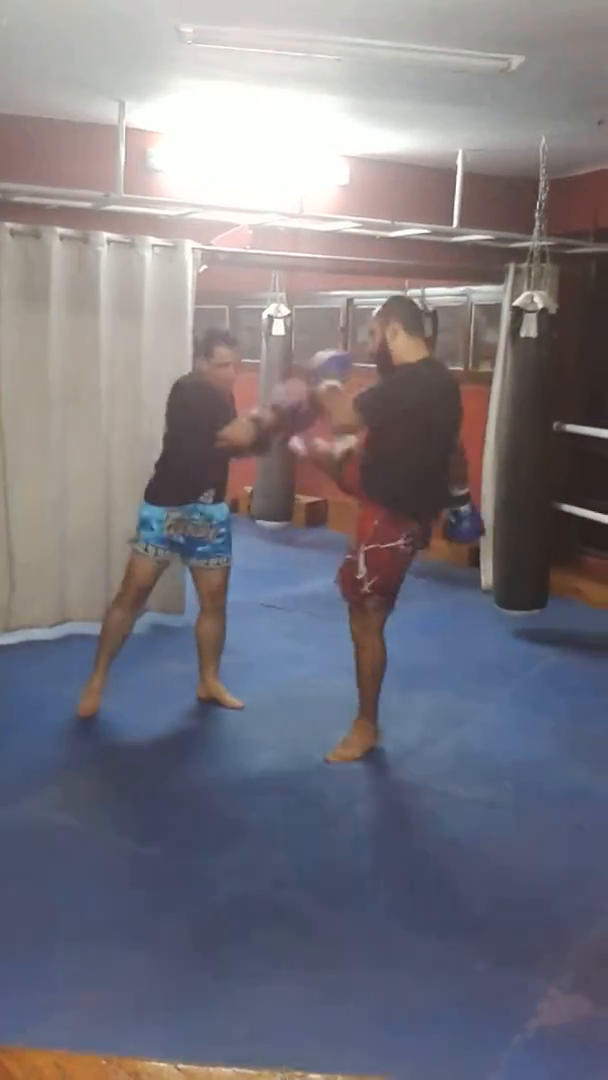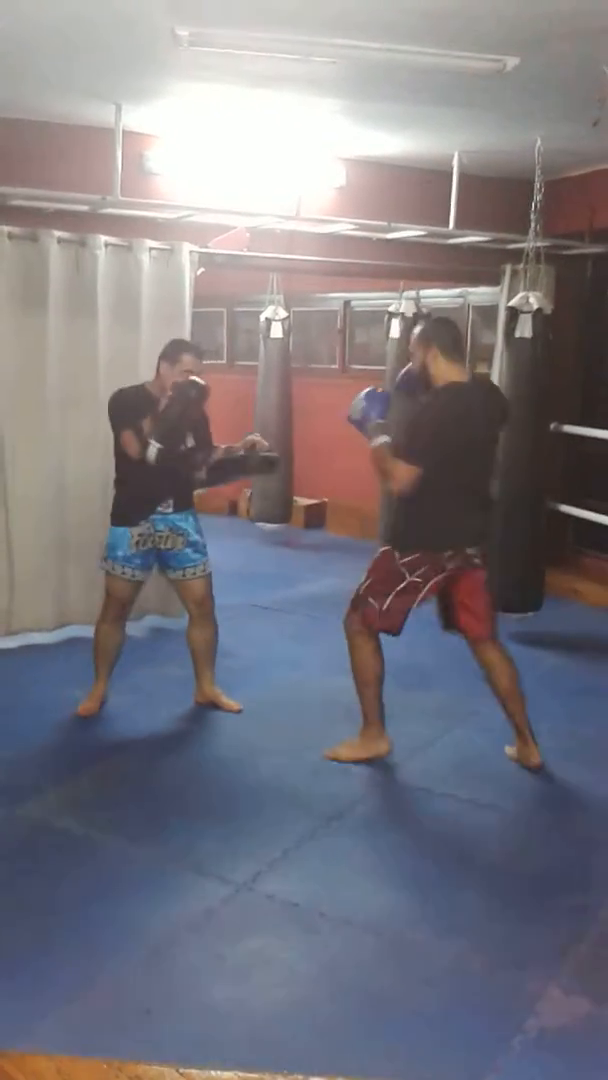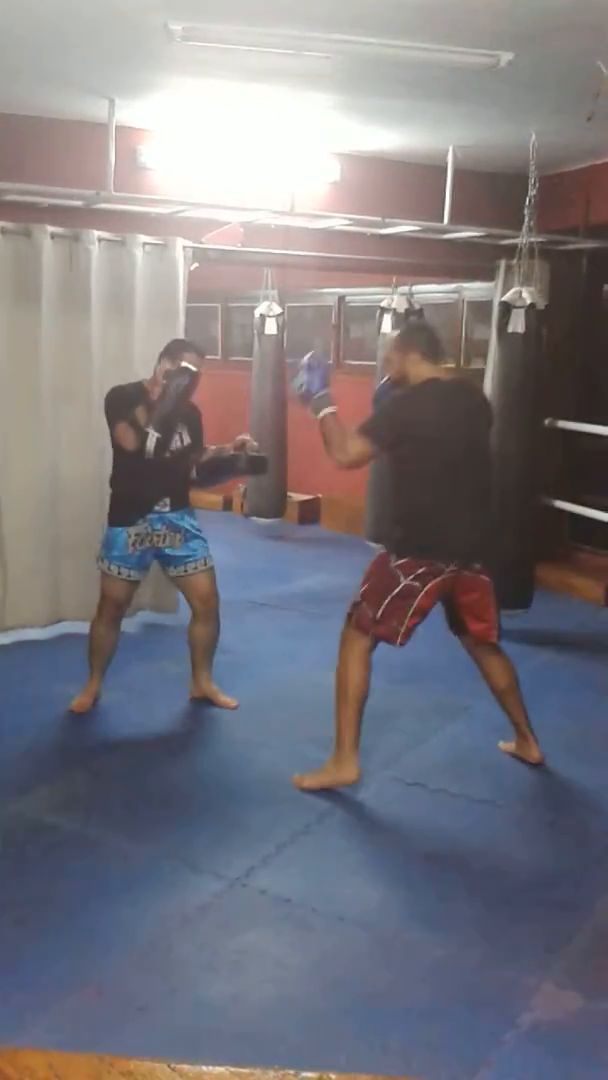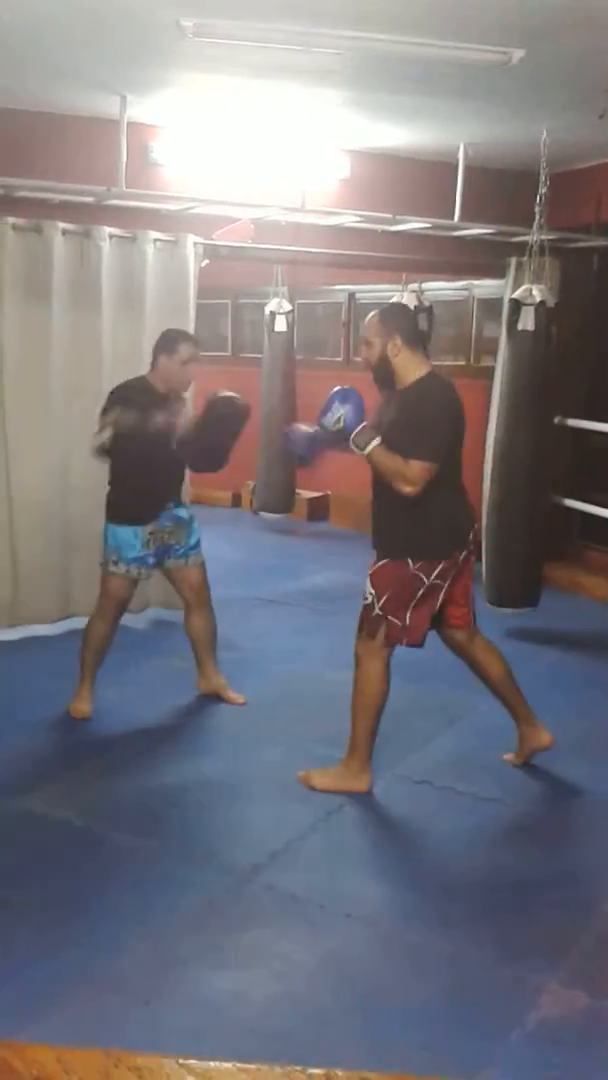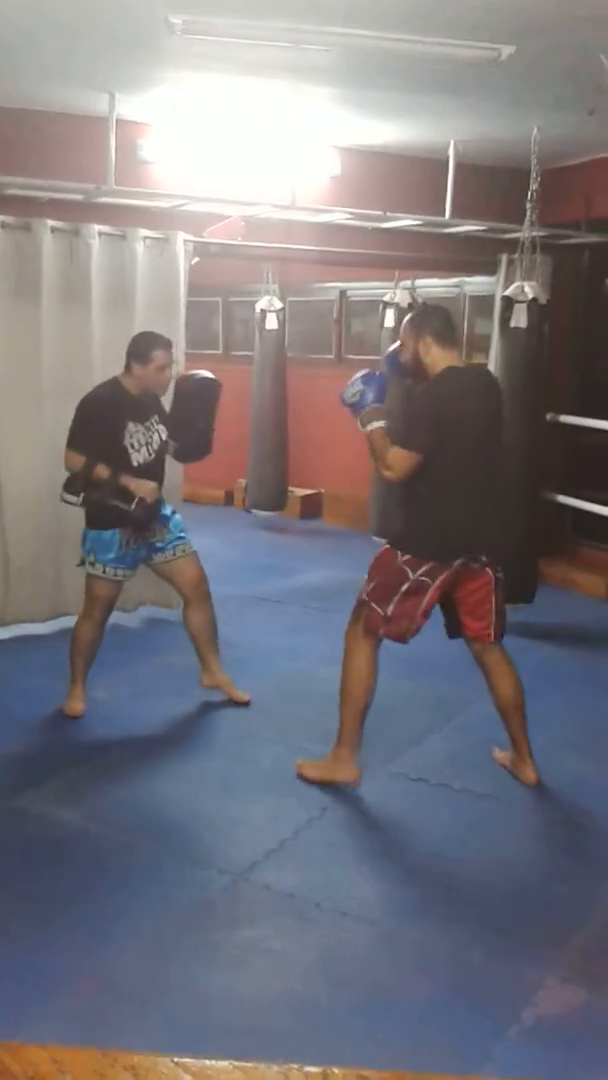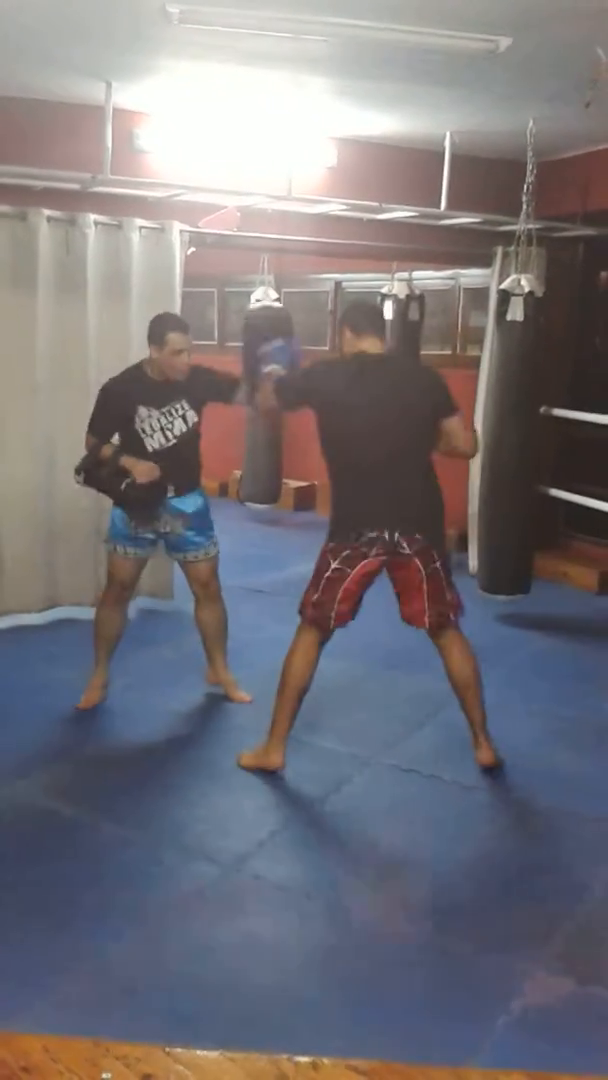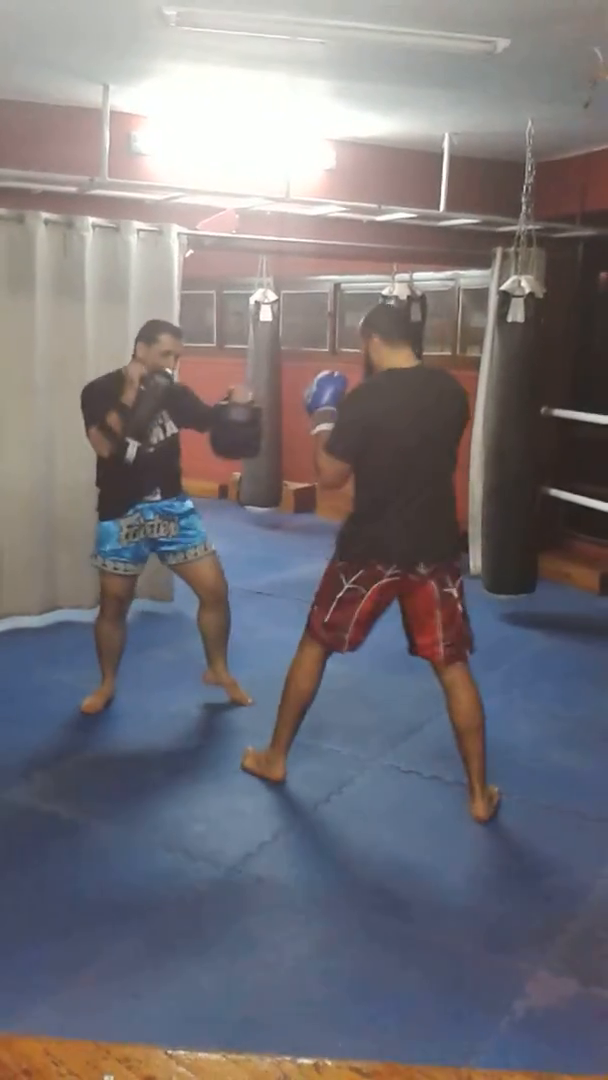
dt=0.4s
person 1, frame 1
left shoulder: (402, 386)
right shoulder: (442, 381)
left elbow: (337, 418)
right elbow: (448, 447)
left wrist: (330, 387)
right wrist: (456, 495)
left hip: (396, 513)
right hip: (413, 494)
left knee: (366, 620)
right knee: (339, 457)
left ankle: (365, 728)
person 1, frame 2
left shoulder: (432, 412)
right shoulder: (489, 397)
left elbow: (398, 482)
left wrist: (374, 430)
left hip: (422, 544)
right hip: (469, 540)
left knee: (360, 625)
right knee: (482, 640)
left ankle: (373, 735)
right ankle: (526, 744)
person 1, frame 3
left shoulder: (406, 403)
right shoulder: (473, 399)
left elbow: (347, 454)
left wrist: (320, 401)
left hip: (419, 548)
right hip: (471, 544)
left knee: (356, 639)
right knee: (484, 643)
left ankle: (343, 762)
right ankle: (526, 740)
person 1, frame 4
left shoulder: (425, 401)
right shoulder: (418, 391)
left elbow: (410, 480)
right elbow: (405, 452)
left wrist: (362, 435)
right wrist: (353, 434)
left hip: (419, 547)
right hip: (446, 537)
left knee: (371, 648)
right knee: (464, 636)
left ankle: (355, 769)
right ankle: (530, 730)
person 1, frame 5
left shoulder: (430, 397)
right shoulder: (484, 383)
left elbow: (394, 469)
left wrist: (369, 412)
left hip: (427, 543)
right hip: (479, 541)
left knee: (361, 635)
right knee: (488, 647)
left ankle: (342, 759)
right ankle: (523, 759)
person 1, frame 6
left shoulder: (326, 376)
right shoulder: (424, 379)
left elbow: (266, 400)
right elbow: (464, 446)
left wrist: (273, 367)
left hip: (355, 531)
right hip: (418, 526)
left knee: (311, 632)
right knee: (447, 633)
left ankle: (273, 748)
right ankle: (483, 744)
person 1, frame 7
left shoulder: (364, 398)
right shoulder: (452, 391)
left elbow: (330, 477)
left wrist: (321, 418)
left hip: (370, 549)
right hip: (435, 550)
left knee: (314, 644)
right knee: (453, 669)
left ankle: (275, 756)
right ankle: (479, 794)
person 2, frame 1
left shoulder: (221, 394)
right shoulder: (188, 392)
left elbow: (232, 444)
right elbow: (238, 437)
left wrist: (261, 425)
right wrist: (268, 416)
left hip: (211, 508)
right hip: (168, 507)
left knee: (214, 598)
right knee: (133, 593)
left ankle: (209, 682)
right ankle: (96, 681)
person 2, frame 2
left shoulder: (193, 409)
right shoulder: (126, 400)
left elbow: (206, 457)
right elbow: (135, 449)
left wrist: (239, 448)
right wrist: (164, 408)
left hip: (180, 520)
right hip: (133, 522)
left knee: (202, 606)
right knee: (115, 609)
left ankle: (206, 687)
right ankle: (99, 689)
person 2, frame 3
left shoulder: (189, 410)
right shoulder: (122, 398)
left elbow: (198, 462)
right elbow: (130, 441)
left wrist: (233, 452)
right wrist: (159, 395)
left hip: (180, 520)
right hip: (130, 522)
left knee: (207, 602)
right knee: (112, 608)
left ankle: (202, 682)
right ankle: (93, 685)
person 2, frame 4
left shoulder: (175, 400)
right shoulder: (129, 395)
right elbow: (108, 433)
right wrist: (166, 421)
left hip: (173, 515)
right hip: (131, 520)
left knee: (199, 596)
right knee: (111, 607)
left ankle: (209, 676)
right ankle: (84, 689)
person 2, frame 5
left shoulder: (151, 400)
right shoulder: (99, 403)
right elbow: (74, 461)
right wrist: (127, 482)
left hip: (156, 514)
right hip: (112, 522)
left knee: (197, 590)
right knee: (97, 609)
left ankle: (213, 672)
right ankle: (77, 688)
person 2, frame 6
left shoulder: (196, 379)
right shoulder: (120, 389)
right elbow: (94, 443)
right wrist: (129, 463)
left hip: (187, 502)
left knee: (208, 588)
right knee: (117, 591)
left ankle: (219, 671)
right ankle: (99, 677)
person 2, frame 7
left shoulder: (175, 393)
right shoulder: (99, 391)
left elbow: (217, 425)
right elbow: (104, 446)
left wrist: (236, 405)
right wrist: (130, 395)
left hip: (172, 508)
right hip: (122, 515)
left knee: (215, 590)
right knee: (113, 605)
left ankle: (218, 669)
right ankle: (107, 684)
